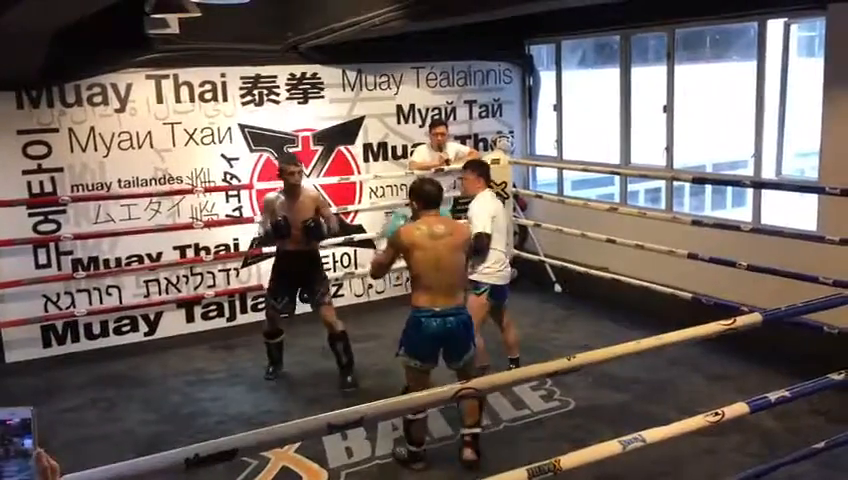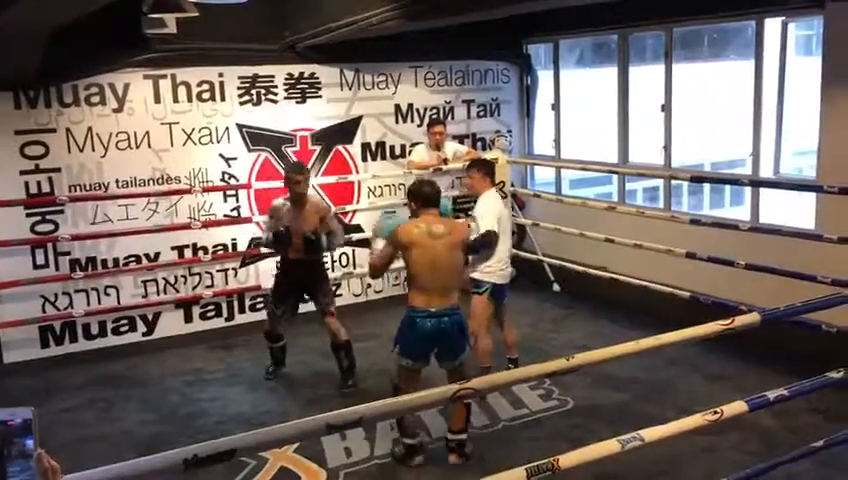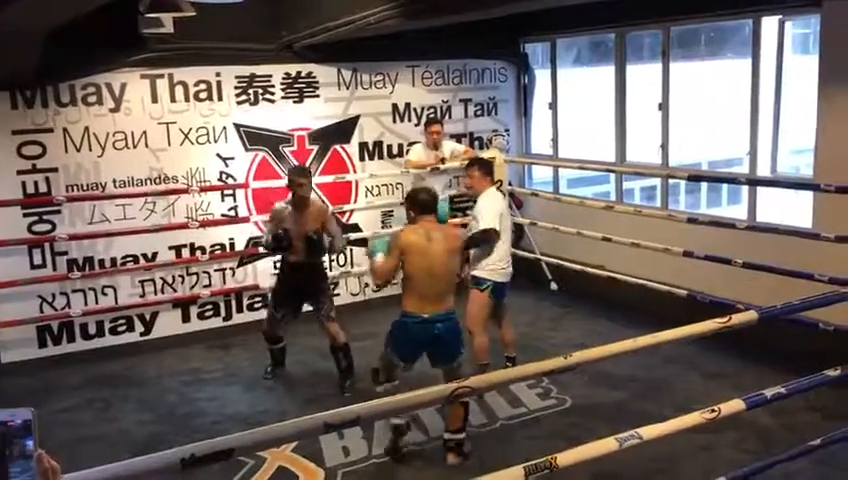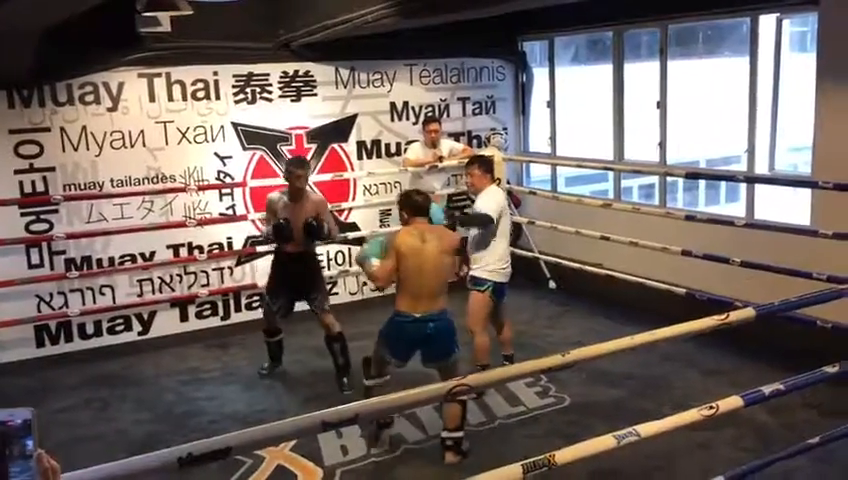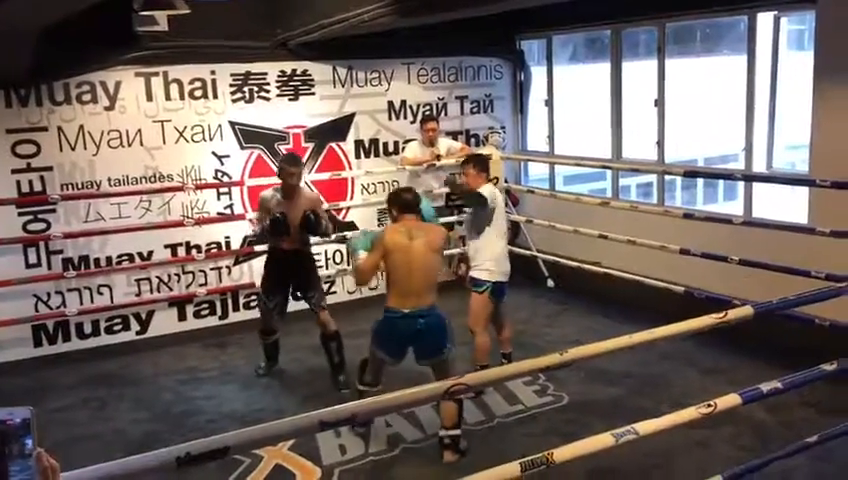
dt=0.1s
person 1, frame 1
left shoulder: (406, 233)
right shoulder: (463, 231)
left elbow: (376, 271)
left wrist: (389, 241)
left hip: (423, 321)
right hip: (458, 318)
left knee: (417, 391)
right knee: (468, 380)
left ankle: (415, 453)
right ankle: (470, 444)
person 1, frame 2
left shoulder: (403, 231)
right shoulder: (460, 229)
left elbow: (375, 269)
left wrist: (380, 241)
left hip: (418, 320)
right hip: (452, 319)
left knee: (405, 385)
right knee: (459, 384)
left ankle: (412, 449)
right ankle: (456, 447)
person 1, frame 3
left shoulder: (404, 237)
right shoulder: (457, 236)
left elbow: (381, 279)
left wrist: (377, 257)
left hip: (411, 324)
right hip: (446, 323)
left knee: (386, 371)
right knee: (456, 385)
left ankle: (398, 434)
right ankle: (454, 447)
person 1, frame 4
left shoulder: (398, 239)
right shoulder: (452, 238)
left elbow: (381, 282)
left wrist: (369, 261)
left hip: (404, 323)
right hip: (439, 322)
left knee: (376, 365)
right knee: (452, 383)
left ankle: (380, 419)
right ankle: (452, 446)
person 1, frame 5
left shoulder: (386, 236)
right shoulder: (439, 233)
left elbow: (363, 278)
left wrist: (358, 254)
left hip: (395, 319)
right hip: (430, 319)
left knee: (372, 369)
right knee: (447, 382)
right ankle: (450, 444)
person 2, frame 1
left shoulder: (314, 197)
right shoulder: (271, 200)
left elbow: (334, 223)
right elbow: (263, 232)
left wrist: (324, 230)
right wrist: (270, 231)
left hip: (310, 261)
right hip: (284, 262)
left knee: (328, 316)
right knee: (272, 318)
left ankle: (347, 371)
right ankle: (275, 363)
person 2, frame 2
left shoulder: (320, 207)
right shoulder: (277, 207)
left elbow: (339, 235)
right elbow: (267, 238)
left wrist: (325, 243)
right wrist: (273, 240)
left hip: (314, 269)
right hip: (287, 269)
left knee: (332, 323)
right knee: (272, 324)
left ankle: (348, 374)
right ankle: (277, 362)
person 2, frame 3
left shoulder: (321, 210)
right shoulder: (279, 211)
left elbow: (339, 240)
right elbow: (266, 241)
left wrist: (327, 245)
right wrist: (272, 243)
left hip: (314, 272)
right hip: (288, 273)
left knee: (331, 327)
right knee: (270, 327)
left ankle: (346, 375)
right ankle: (277, 362)
person 2, frame 4
left shoulder: (318, 201)
right shoulder: (274, 200)
left elbow: (334, 231)
right elbow: (265, 230)
left wrist: (323, 232)
right wrist: (273, 232)
left hip: (308, 262)
right hip: (282, 263)
left knee: (327, 319)
right knee: (270, 318)
left ankle: (343, 373)
right ankle: (275, 360)
person 2, frame 5
left shoulder: (311, 198)
right shoulder: (266, 198)
left elbow: (328, 229)
right elbow: (257, 230)
left wrist: (319, 226)
right wrist: (267, 229)
left hip: (303, 260)
right hip: (276, 260)
left knee: (323, 316)
right knee: (267, 317)
left ankle: (339, 371)
right ankle: (271, 359)
person 3, frame 1
left shoulder: (479, 205)
right shoulder: (493, 201)
left elbow: (481, 242)
left hip: (487, 276)
right hip: (501, 273)
left knee: (471, 328)
right knee: (504, 321)
left ankle: (481, 374)
right ankle: (514, 365)
person 3, frame 2
left shoulder: (487, 203)
right shoulder: (493, 200)
left elbow: (488, 239)
right wrist: (473, 266)
left hip: (488, 275)
right hip: (497, 273)
left knee: (479, 330)
right knee: (502, 321)
right ankle: (514, 366)
person 3, frame 3
left shoulder: (488, 201)
right shoulder: (493, 198)
left elbow: (488, 236)
right wrist: (472, 263)
left hip: (489, 273)
right hip: (496, 271)
left knee: (474, 326)
right knee: (501, 320)
left ankle: (483, 376)
right ankle: (511, 364)
person 3, frame 4
left shoulder: (492, 197)
right shoulder: (488, 197)
left elbow: (485, 220)
left wrist: (455, 218)
right wrist: (471, 266)
left hip: (489, 273)
right hip: (493, 270)
left knee: (476, 326)
right knee: (498, 319)
right ankle: (509, 364)
person 3, frame 5
left shoulder: (488, 193)
right shoulder: (484, 196)
left elbow: (475, 200)
left wrist: (452, 184)
left hip: (488, 273)
right hip: (491, 270)
left knee: (477, 327)
right knee: (498, 318)
right ankle: (507, 361)
